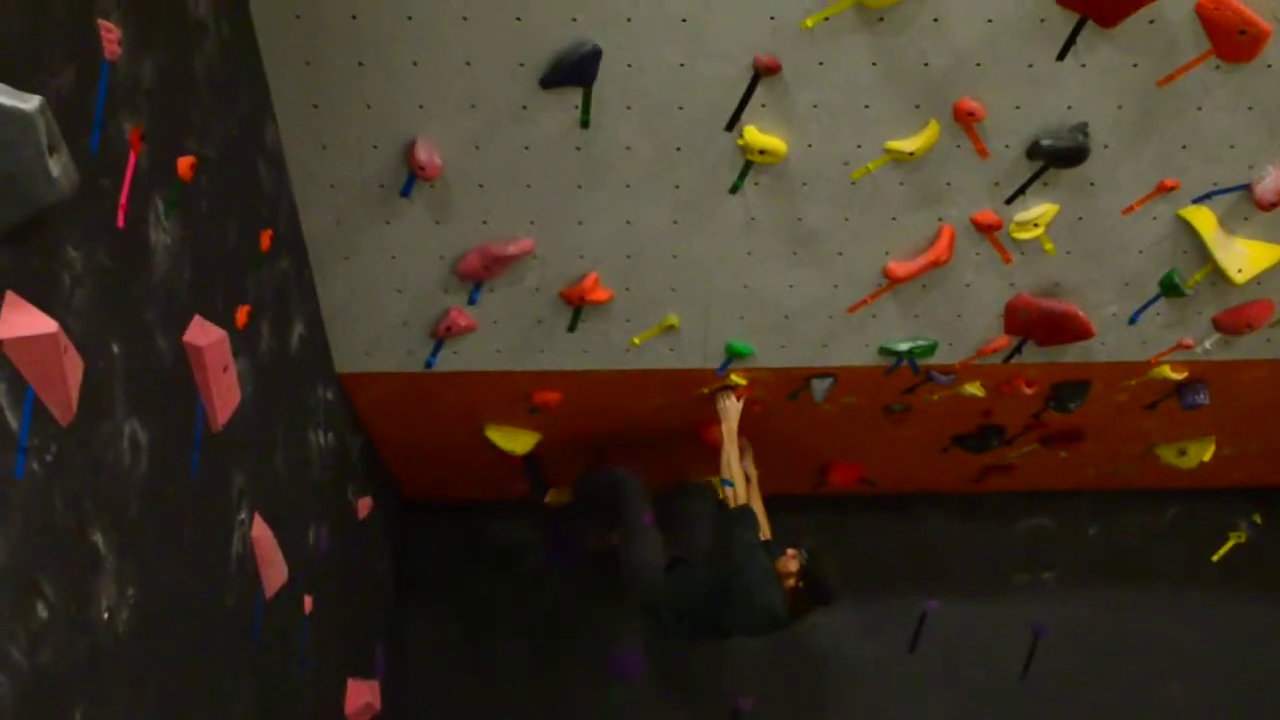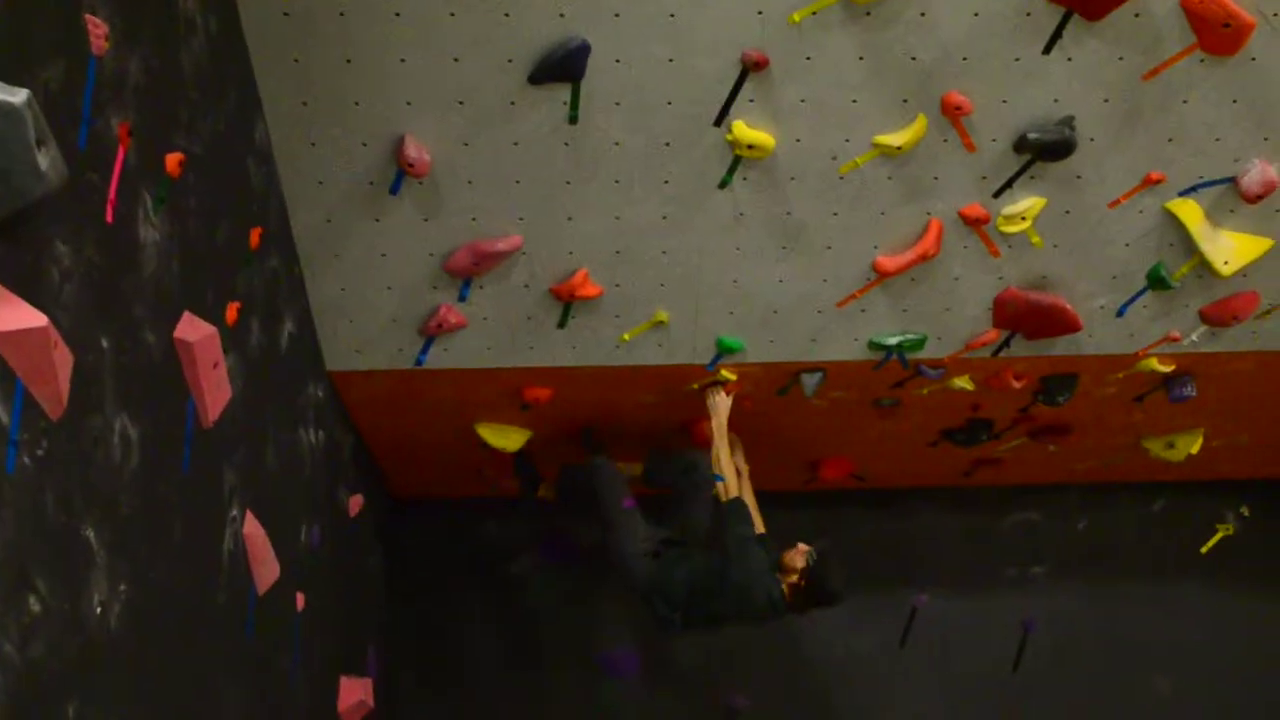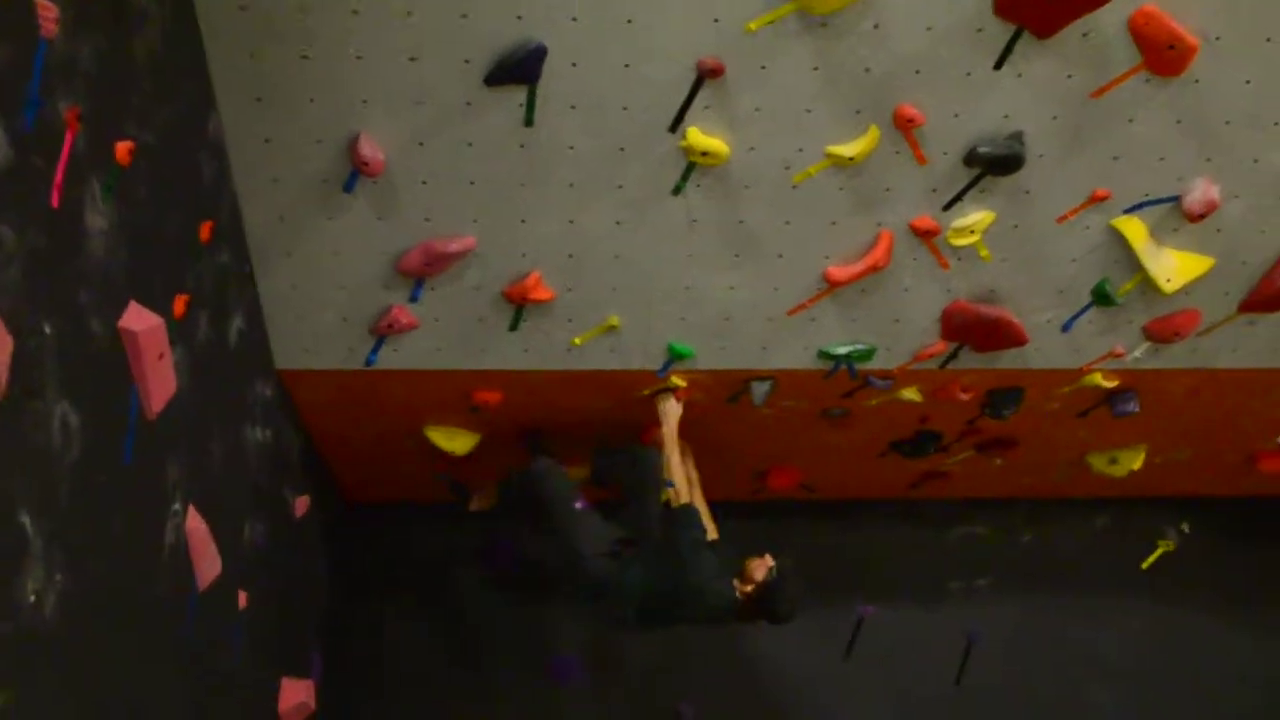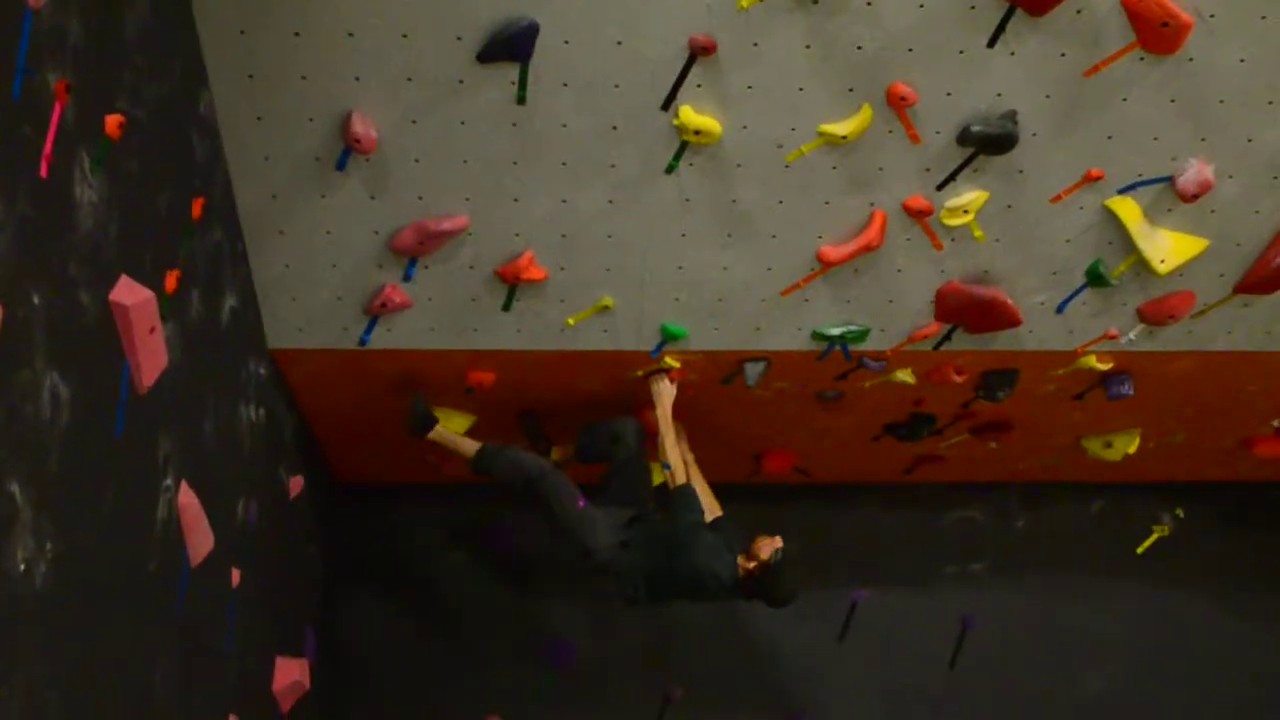
dt=0.4s
person 1, frame 1
left shoulder: (758, 590)
right shoulder: (779, 603)
left elbow: (737, 503)
right elbow: (763, 537)
left wrist: (730, 427)
right wrist: (752, 475)
left hip: (662, 589)
right hip: (692, 575)
left knee: (623, 482)
right knee: (700, 493)
right ankle: (621, 535)
person 1, frame 2
left shoulder: (752, 582)
right shoulder: (772, 575)
left elbow: (730, 497)
right elbow: (757, 532)
left wrist: (719, 423)
right wrist: (742, 470)
left hip: (653, 565)
right hip: (689, 554)
left knee: (601, 472)
right knee: (695, 466)
right ankle: (620, 471)
person 1, frame 3
left shoulder: (704, 586)
right shoulder: (725, 569)
left elbow: (679, 502)
right elbow: (708, 536)
left wrist: (669, 428)
right wrist: (693, 477)
left hip: (610, 568)
right hip: (640, 552)
left knee: (545, 474)
right knee: (649, 460)
right ankle: (573, 473)
person 1, frame 4
left shoulder: (707, 564)
right shoulder: (732, 546)
left elbow: (676, 481)
right elbow: (714, 514)
left wrist: (664, 408)
right wrist: (688, 456)
left hip: (618, 547)
right hip: (642, 522)
left knee: (539, 472)
right knee: (626, 430)
left ankle: (435, 432)
right ankle: (552, 453)
